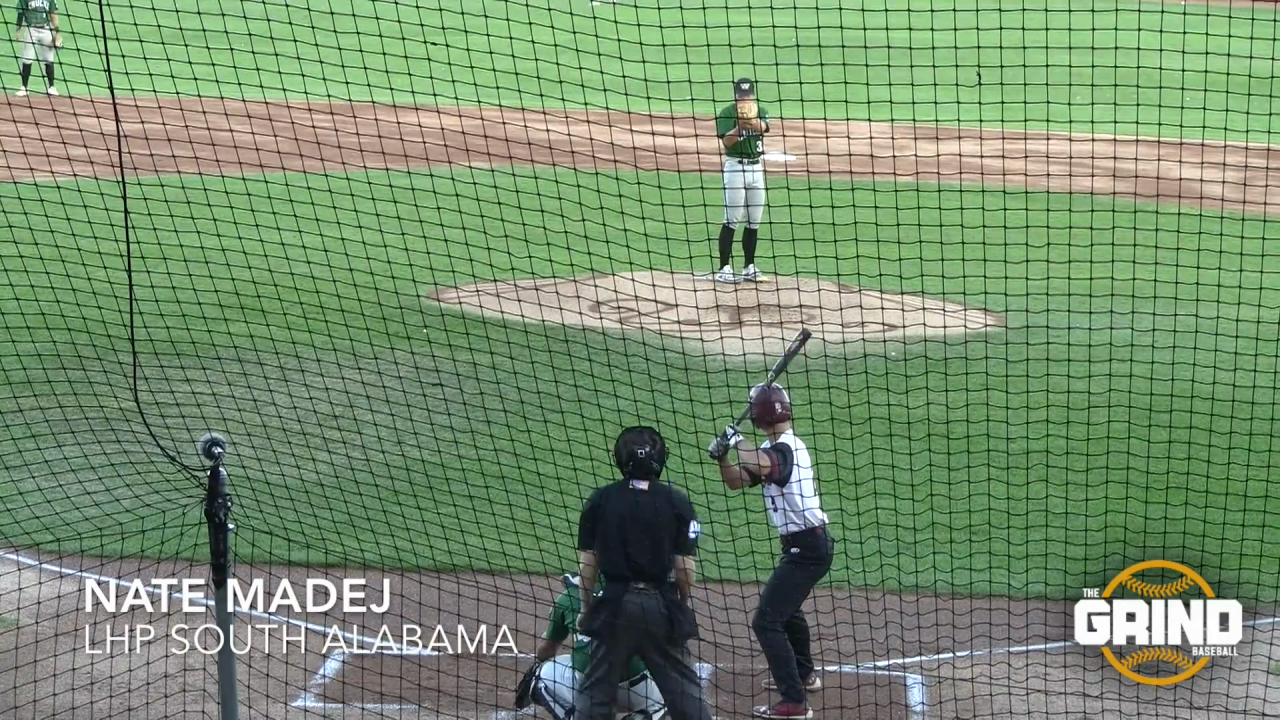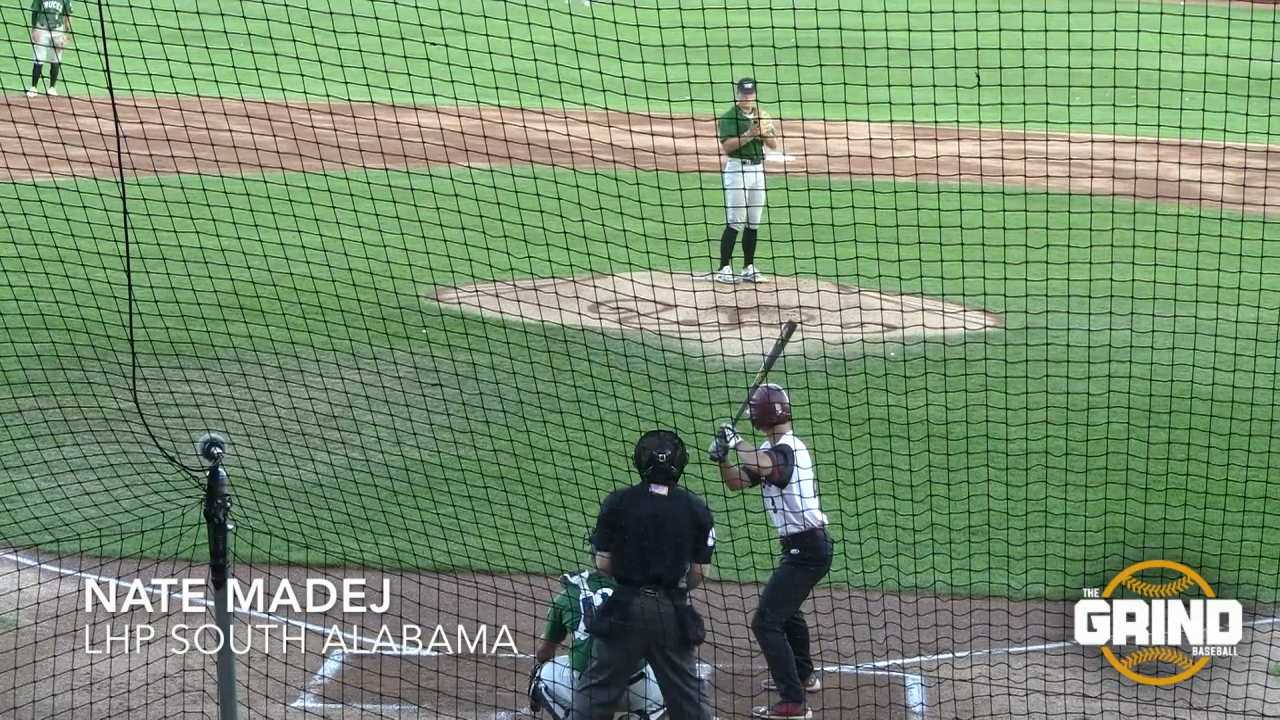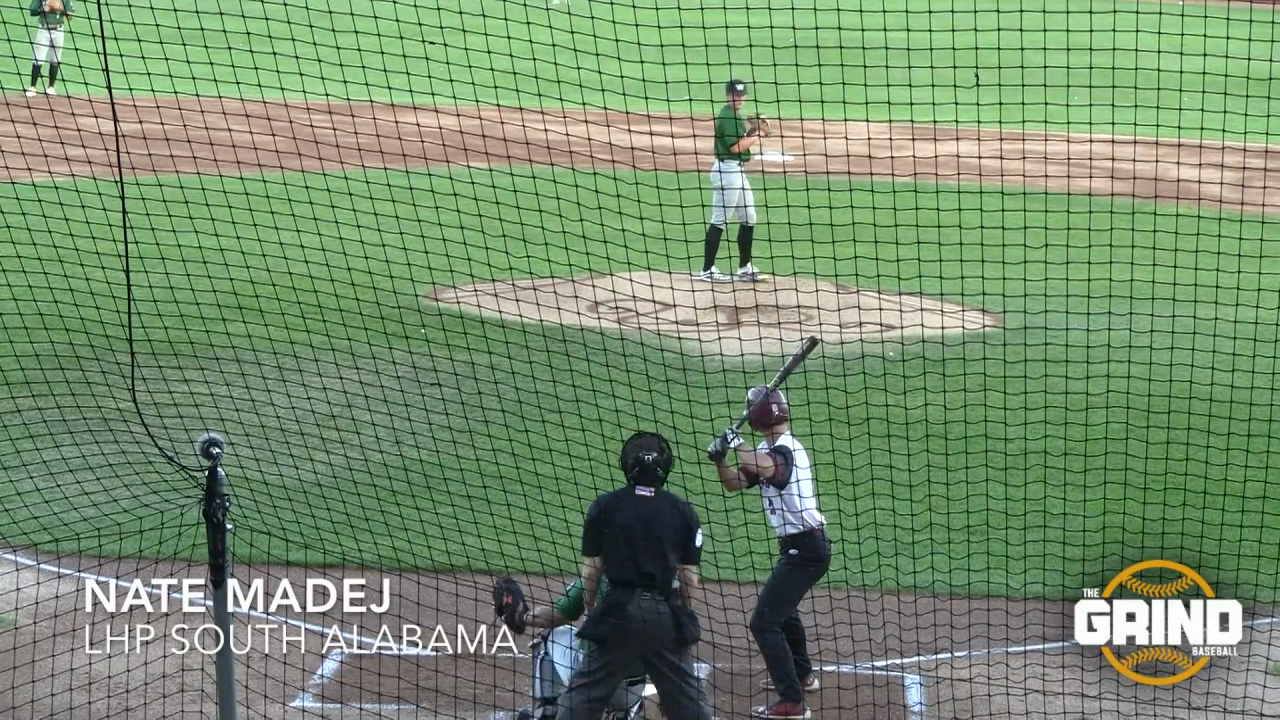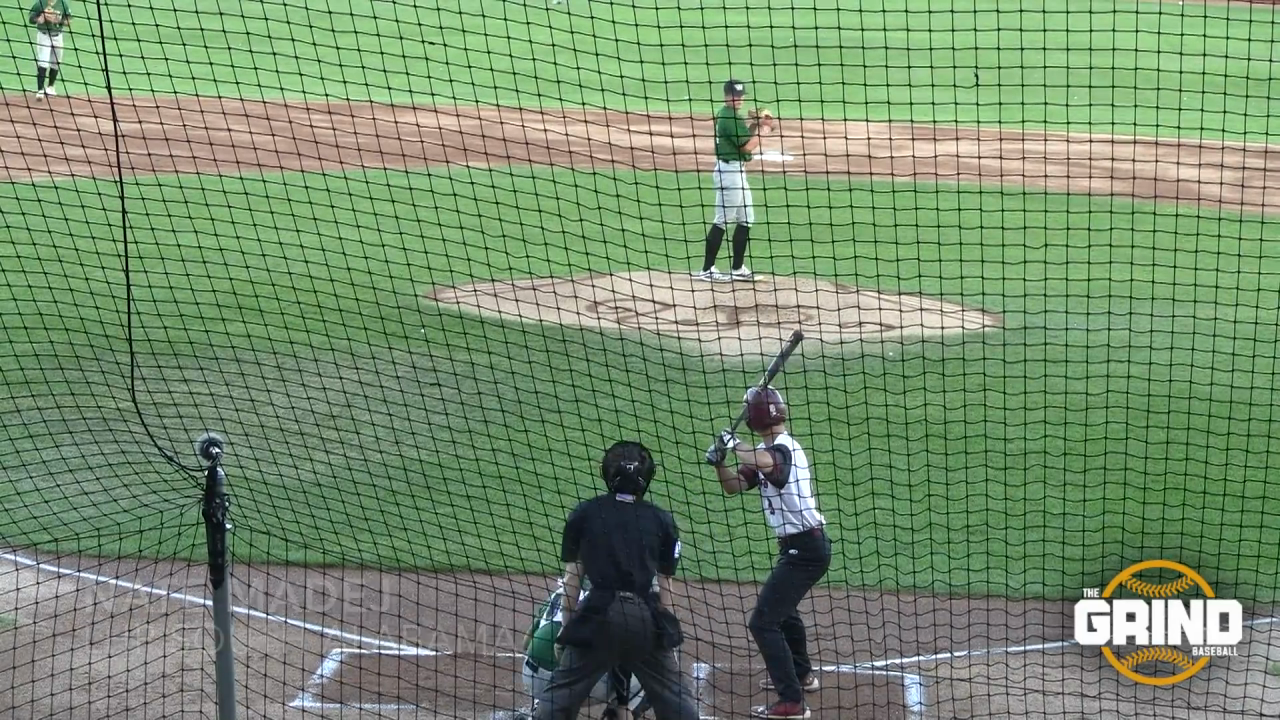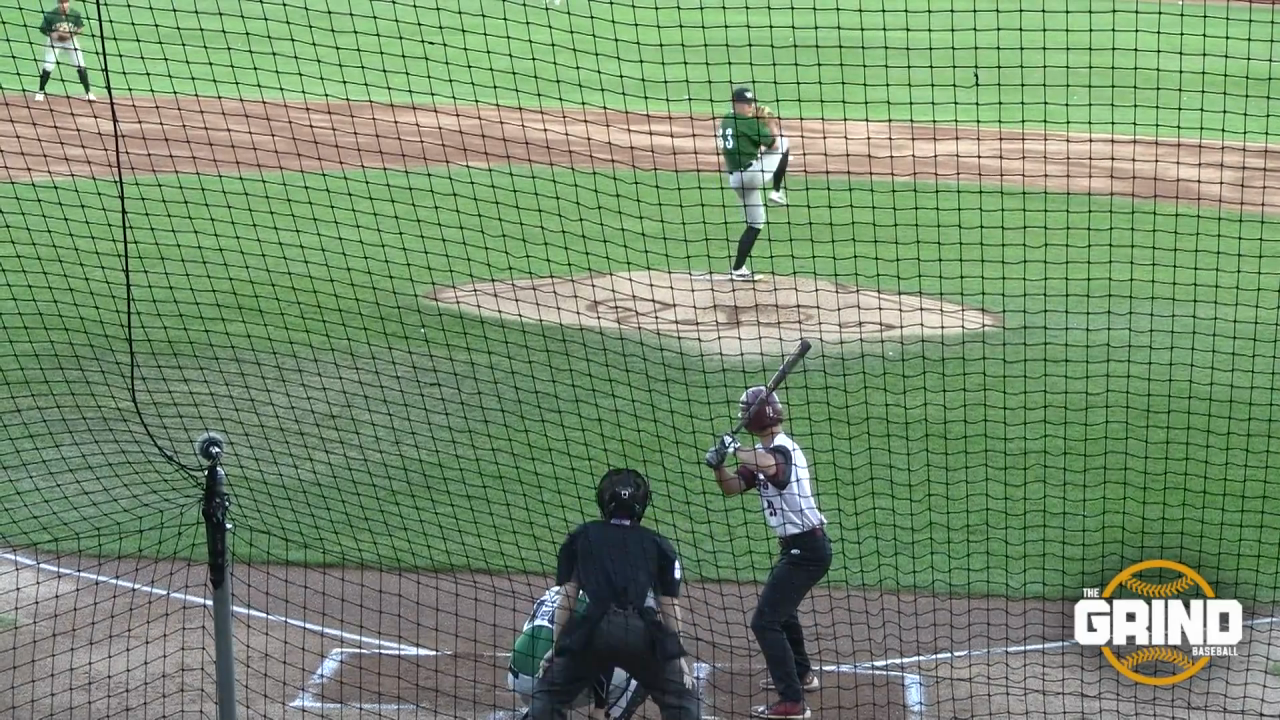
dt=0.7s
person 1, frame 1
left shoulder: (786, 447)
right shoulder: (773, 448)
left elbow: (762, 466)
right elbow: (737, 482)
left wrist: (738, 441)
right wrist: (722, 455)
left hip: (807, 547)
right hip: (805, 544)
left knee: (766, 621)
right knee: (786, 609)
right ankle: (804, 674)
person 1, frame 2
left shoulder: (788, 448)
right shoulder: (772, 448)
left elbow: (764, 467)
right elbow: (738, 482)
left wrist: (736, 442)
right wrist: (722, 457)
left hip: (807, 548)
right hip: (804, 545)
left knee: (765, 622)
right knee: (785, 609)
right ankle: (803, 675)
person 1, frame 3
left shoulder: (786, 449)
right shoulder: (769, 450)
left elbow: (767, 469)
right elbow: (734, 483)
left wrist: (737, 444)
right wrist: (720, 458)
left hip: (805, 548)
right hip: (801, 546)
left knee: (763, 622)
right knee: (782, 609)
right ankle: (801, 674)
person 1, frame 4
left shoulder: (784, 448)
right shoulder: (767, 450)
left elbow: (765, 464)
right elbow: (734, 486)
left wrist: (734, 444)
right wrist: (719, 462)
left hip: (805, 549)
right hip: (801, 546)
left knee: (763, 622)
right knee: (782, 609)
right ankle: (801, 674)
person 1, frame 5
left shoulder: (783, 449)
right shoulder: (763, 452)
left elbow: (769, 467)
right elbow: (732, 487)
left wrist: (735, 449)
right wrist: (718, 464)
left hip: (807, 549)
right hip: (798, 546)
left knee: (765, 621)
right knee: (780, 607)
right ankle: (801, 674)
person 2, frame 1
left shoulder: (600, 500)
right shoulder: (677, 502)
left elbow: (588, 562)
right elbow: (684, 566)
left wrist: (585, 606)
right wrist: (683, 603)
left hip: (615, 604)
right hip: (661, 605)
left knee: (596, 690)
right knee: (683, 686)
person 2, frame 2
left shoulder: (617, 501)
right shoulder: (696, 508)
left elbow: (603, 563)
right elbow: (700, 572)
left hip: (625, 608)
right hip: (672, 611)
left knee: (596, 689)
right knee: (689, 694)
person 2, frame 3
left shoulder: (605, 506)
right shoulder: (683, 511)
left elbow: (591, 570)
right elbow: (689, 575)
left wrist: (590, 610)
right wrist: (685, 616)
left hip: (619, 610)
right hip: (665, 611)
left knee: (584, 692)
right knee: (687, 693)
person 2, frame 4
left shoulder: (584, 513)
right shoulder: (662, 520)
left elbow: (573, 576)
right elbow: (664, 584)
left wrist: (566, 625)
right wrist: (665, 628)
left hip: (599, 614)
right hip: (645, 615)
left knee: (561, 693)
right knee: (675, 696)
person 2, frame 5
left shoulder: (581, 536)
right shoulder: (657, 543)
left elbow: (566, 597)
right elbow: (670, 605)
left wrist: (557, 647)
right wrist: (679, 656)
left hip: (596, 629)
right hip: (641, 631)
left knee: (547, 693)
right knee: (681, 698)
person 3, frame 1
left shoulder: (760, 111)
right shoulder: (727, 113)
left elbow: (763, 127)
right elbow: (726, 141)
left wrist: (752, 121)
right wrist: (739, 126)
left hip: (756, 168)
right hip: (735, 168)
left knee: (754, 221)
right knee: (732, 220)
left ankle: (749, 267)
right ankle: (724, 268)
person 3, frame 2
left shoulder: (761, 115)
right shoulder: (729, 116)
left elbow: (773, 144)
right elbow: (726, 146)
left wrist: (763, 132)
right wrist: (748, 134)
left hip: (757, 169)
right hip: (737, 170)
left knee: (753, 223)
right knee: (735, 222)
left ankle: (748, 268)
right ankle: (724, 269)
person 3, frame 3
left shoulder: (735, 116)
right shoulder: (726, 117)
right elbow: (736, 147)
left wrist: (753, 131)
right wrist: (758, 134)
left hip: (737, 170)
right hip: (727, 171)
left knee: (749, 219)
right knee: (719, 221)
left ankle: (745, 267)
right ankle: (707, 269)
person 3, frame 4
left shoulder: (729, 115)
right shoulder: (729, 117)
left elbow: (742, 137)
right elbow: (748, 146)
left wrist: (755, 125)
right wrist: (765, 129)
left hip: (736, 171)
right hip: (730, 172)
left knee: (745, 220)
right knee: (721, 222)
left ankle: (738, 268)
right ankle: (707, 269)
person 3, frame 5
left shoulder: (724, 123)
right shoulder: (747, 122)
right elbow: (774, 145)
left wrist: (756, 120)
right wrist: (772, 124)
left hip: (735, 178)
right hip: (751, 172)
left knee: (755, 224)
right knee: (782, 144)
left ankle: (738, 268)
right ankle: (777, 191)
